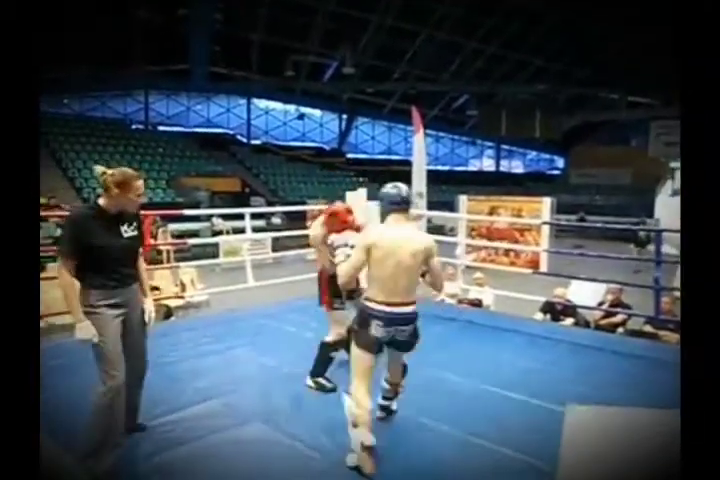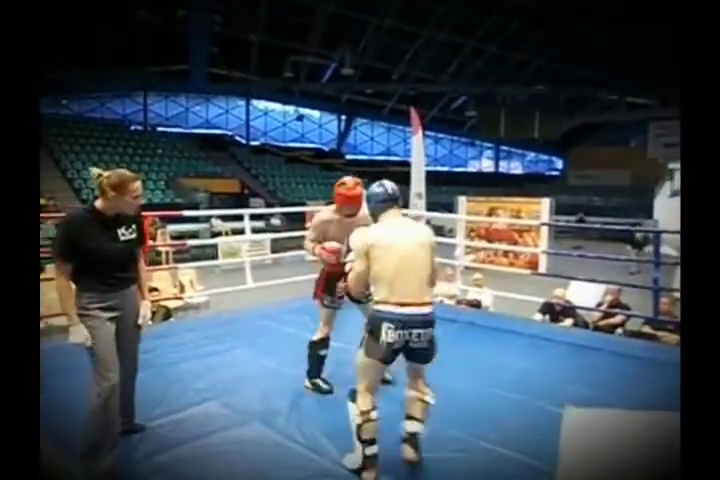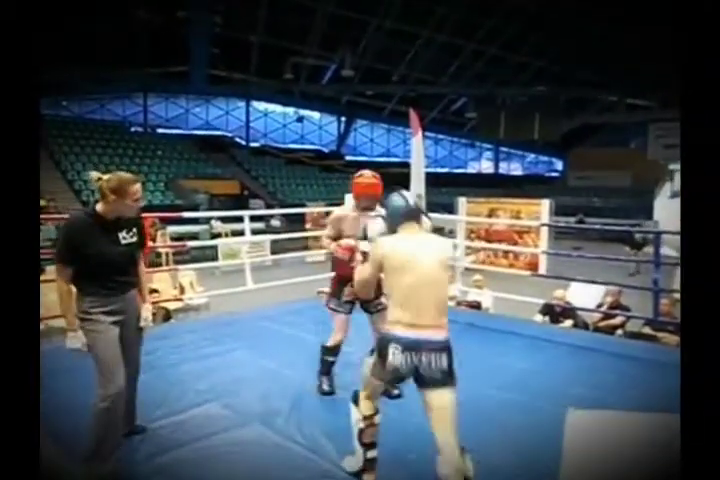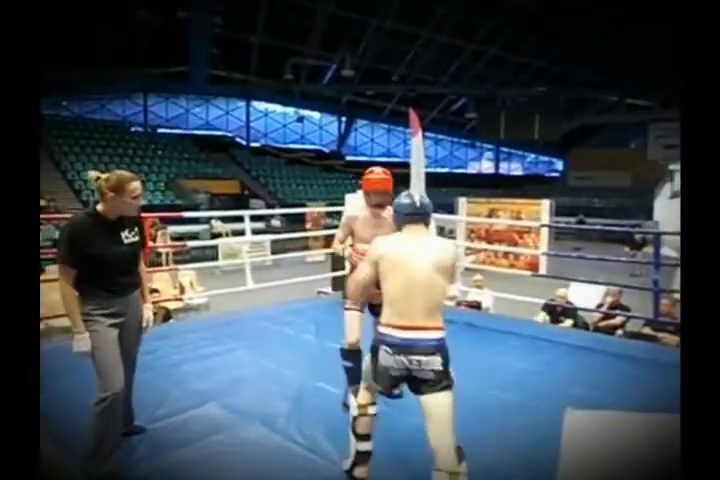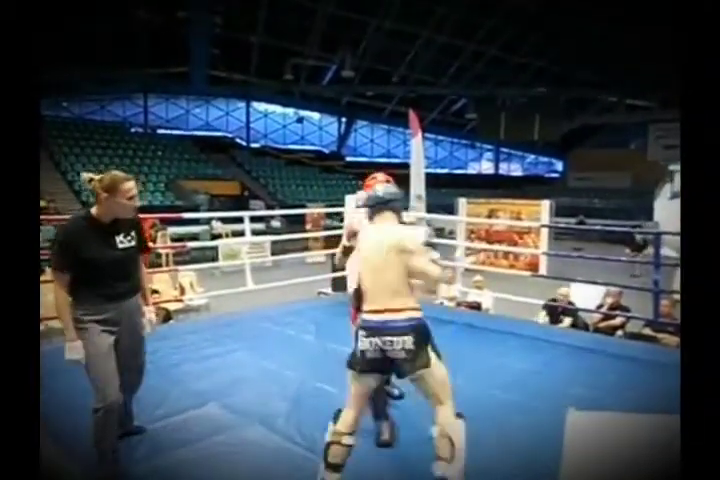
dt=0.2s
person 1, frame 1
left shoulder: (131, 216)
right shoulder: (81, 220)
right elbow: (66, 271)
left wrist: (147, 297)
right wrist: (79, 319)
left hip: (131, 297)
right hip: (100, 302)
left knee: (137, 366)
right knee: (114, 378)
left ankle: (127, 421)
person 1, frame 2
left shoulder: (133, 218)
right shoulder: (76, 222)
right elbow: (63, 275)
left wrist: (145, 299)
right wrist: (74, 322)
left hip: (128, 300)
right hip: (96, 305)
left knee: (128, 370)
right knee: (108, 380)
left ankle: (123, 422)
person 1, frame 3
left shoulder: (133, 221)
right shoulder: (78, 226)
right elbow: (63, 280)
left wrist: (145, 301)
right wrist: (72, 328)
left hip: (129, 303)
right hip: (97, 310)
left knee: (130, 373)
right knee: (113, 384)
left ankle: (125, 424)
right ankle: (99, 461)
person 1, frame 4
left shoulder: (133, 220)
right shoulder: (79, 227)
right elbow: (66, 282)
left wrist: (146, 301)
right wrist: (79, 330)
left hip: (131, 306)
right hip: (98, 312)
left knee: (126, 376)
right knee: (113, 386)
left ankle: (123, 423)
person 1, frame 5
left shoulder: (131, 223)
right shoulder: (73, 231)
right elbow: (61, 287)
left wrist: (148, 304)
right wrist: (71, 337)
left hip: (129, 312)
right hip: (93, 319)
left knee: (131, 381)
right knee: (109, 396)
left ankle: (122, 424)
person 2, frame 1
left shoulder: (371, 234)
right shoulder: (425, 240)
left elbow: (344, 281)
right elbow: (438, 286)
left wrist: (345, 256)
left hip: (373, 315)
right hip: (406, 318)
left knee: (360, 383)
right knee: (396, 364)
left ankle: (364, 452)
right ankle: (386, 406)
person 2, frame 2
left shoulder: (368, 235)
right shoulder: (425, 232)
left elbow: (356, 289)
left wrist: (355, 255)
left hip: (385, 320)
right hip: (423, 320)
left knee: (364, 391)
right knee: (417, 381)
right ankle: (412, 441)
person 2, frame 3
left shoulder: (383, 246)
right shoulder: (443, 247)
left elbow: (363, 291)
left wrist: (367, 263)
left hip: (397, 343)
right hip: (435, 346)
left knee: (365, 397)
right knee: (447, 436)
person 2, frame 4
left shoulder: (381, 246)
right shoulder: (447, 250)
left elbow: (355, 294)
left wrist: (364, 264)
left hip: (391, 344)
right hip: (430, 349)
left knee: (365, 391)
right knee: (444, 443)
person 2, frame 5
left shoulder: (363, 235)
right shoulder: (405, 235)
right elbow: (438, 278)
right wrist: (423, 257)
left hip: (370, 330)
right hip: (407, 330)
left knee: (351, 410)
right knee: (445, 407)
person 3, frame 1
left shoulder: (340, 220)
right shoulder: (317, 234)
right elbow: (330, 266)
right hip: (332, 278)
right knee: (339, 330)
left ankle: (347, 346)
right ankle: (315, 376)
person 3, frame 2
left shoulder: (365, 215)
right shoulder: (323, 218)
right elbow: (308, 243)
right wrist: (319, 251)
right hip: (332, 276)
right knee: (326, 328)
right ankle: (313, 376)
person 3, frame 3
left shoulder: (383, 217)
right shoulder: (341, 215)
right elbow: (325, 239)
right wrist: (334, 248)
right hip: (345, 280)
right knee: (338, 336)
right ankle: (324, 375)
person 3, frame 4
left shoulder: (395, 217)
right shoulder: (353, 216)
right elbow: (336, 244)
right wrist: (348, 253)
right knee: (353, 341)
right ankle: (353, 385)
person 3, frame 5
right shoulder: (356, 223)
right elbow: (340, 261)
right wrist: (348, 243)
right hip: (365, 292)
left ankle: (384, 382)
right ankle: (382, 419)
